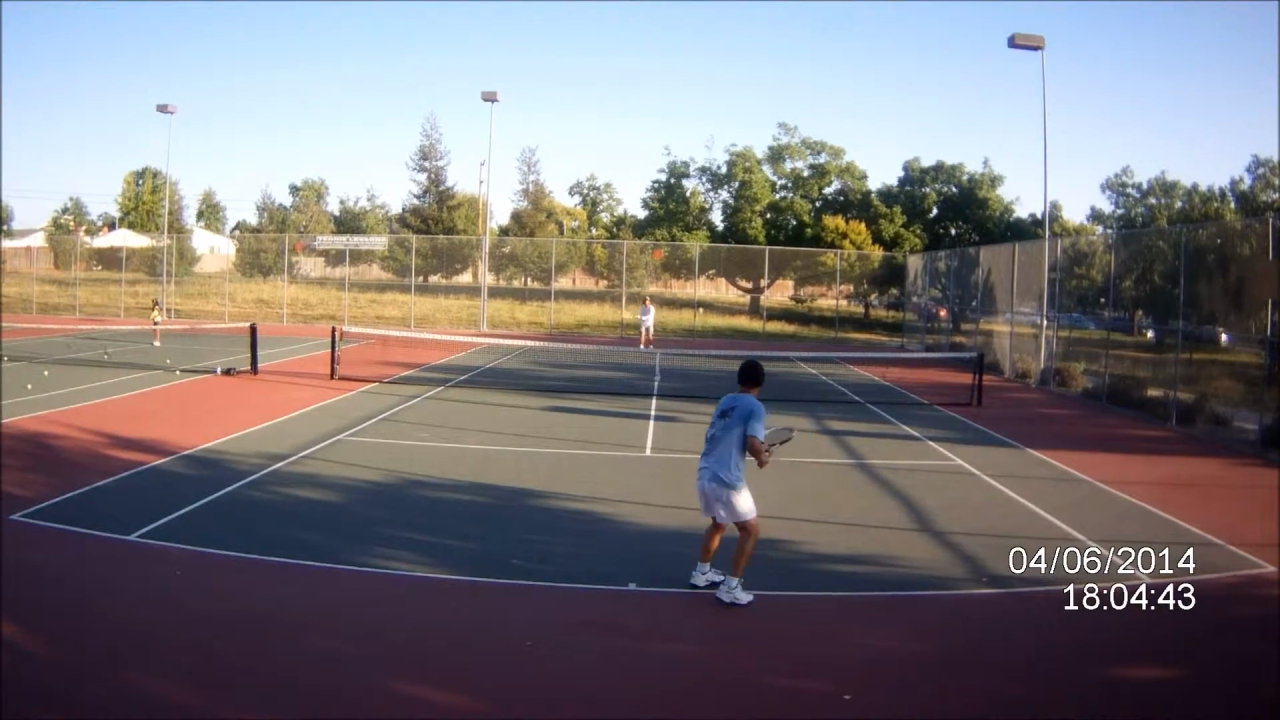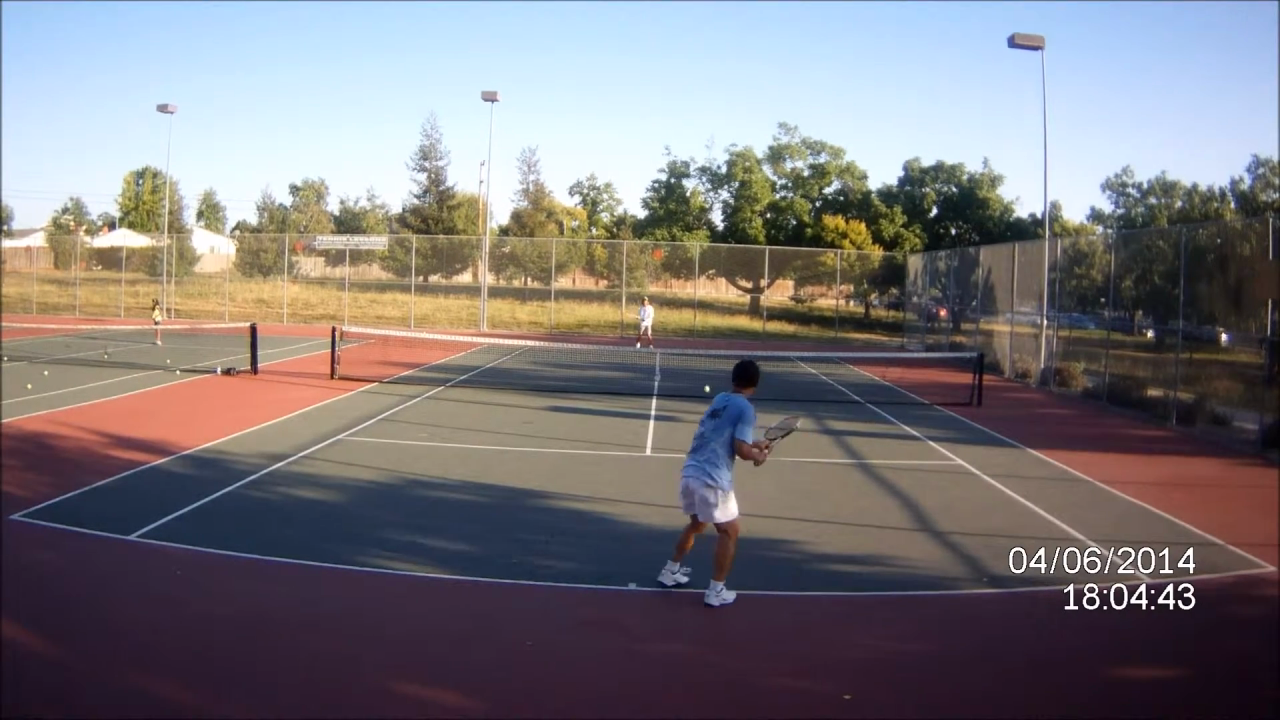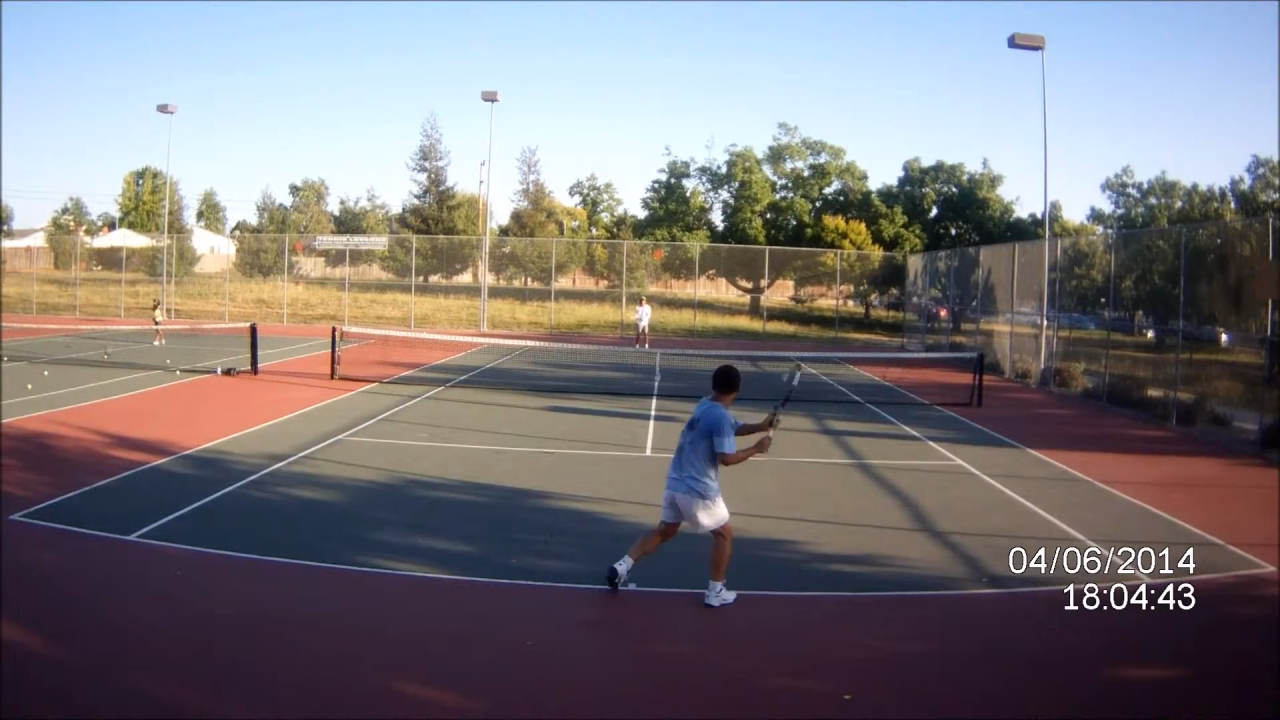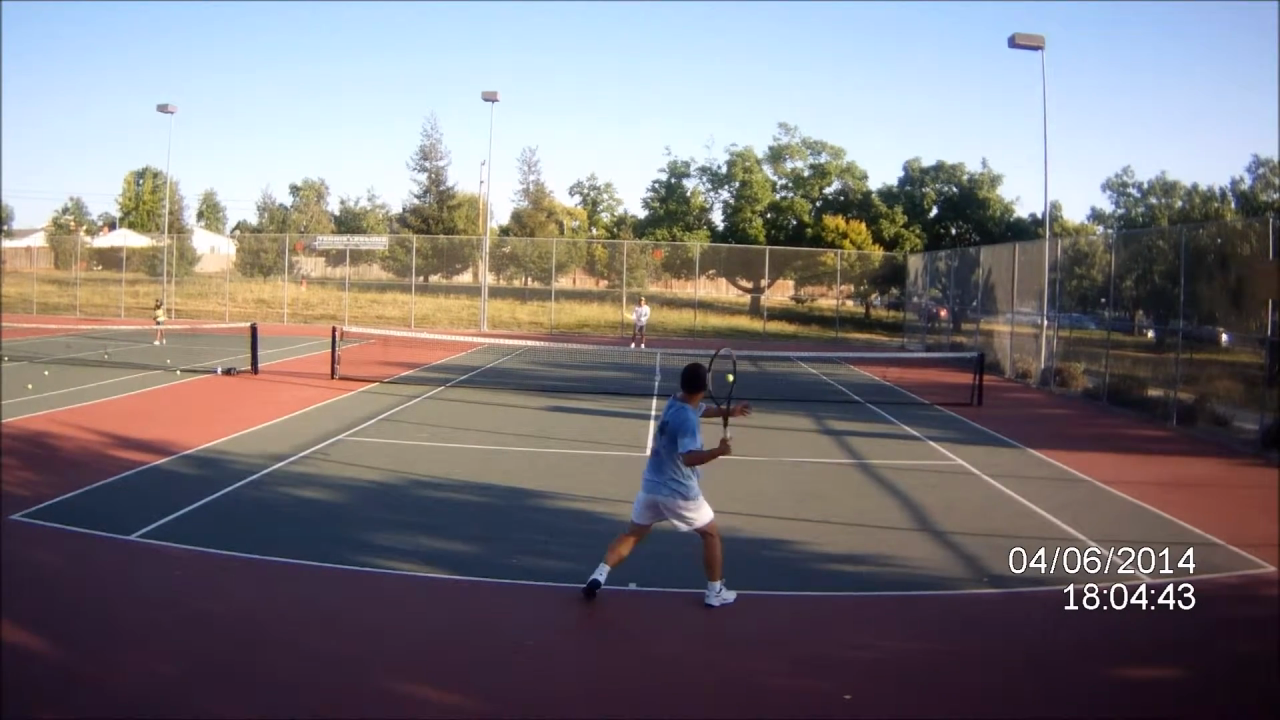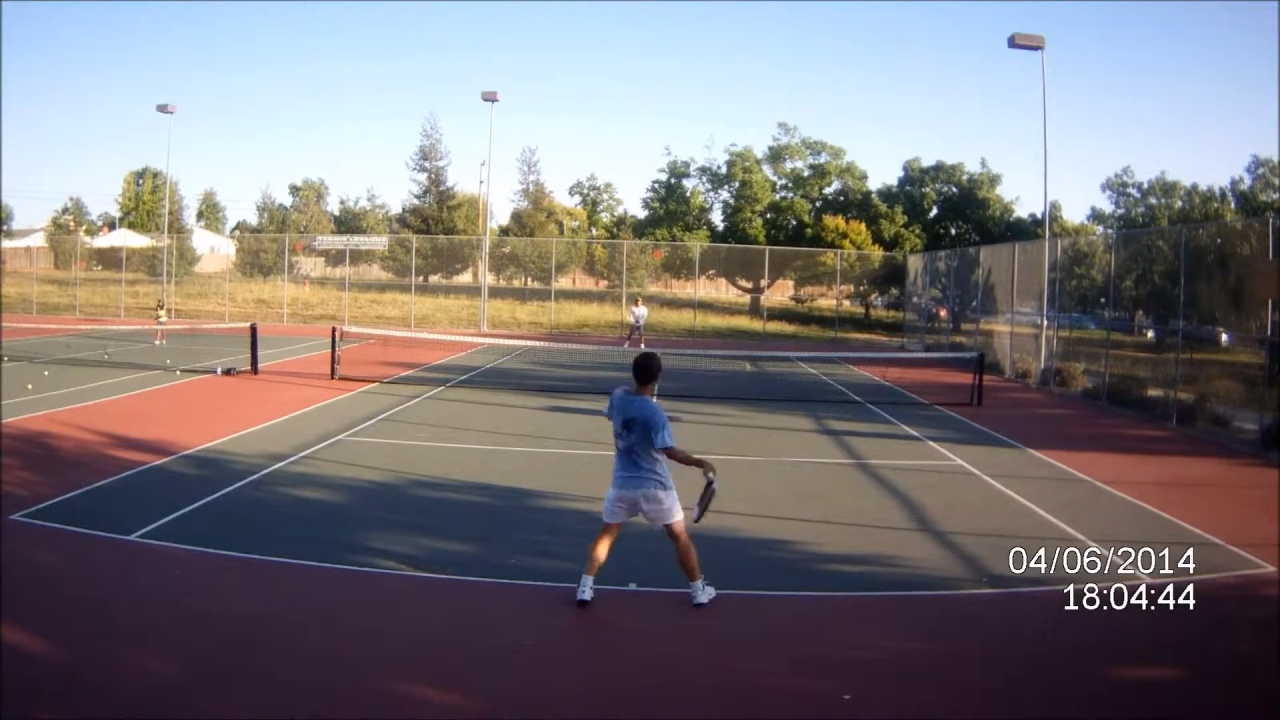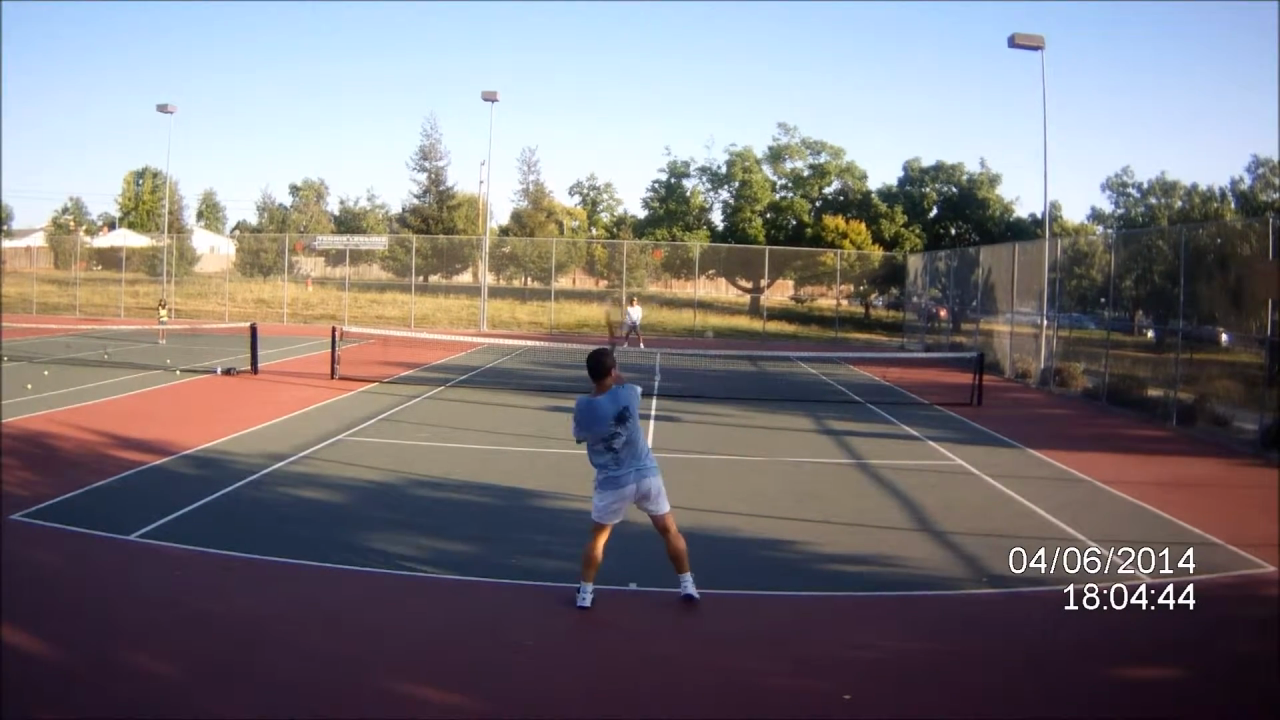
dt=0.2s
person 1, frame 1
left shoulder: (725, 402)
right shoulder: (756, 407)
right elbow: (753, 445)
left wrist: (759, 448)
right wrist: (761, 458)
left hip: (705, 475)
right hip: (727, 480)
left knee: (718, 525)
right knee: (750, 531)
left ankle: (702, 573)
right ankle: (731, 588)
person 1, frame 2
left shoulder: (720, 400)
right shoulder: (746, 408)
right elbow: (742, 449)
left wrist: (754, 445)
right wrist: (758, 456)
left hip: (690, 473)
right hip: (712, 479)
left knee: (696, 525)
right knee: (728, 533)
left ankle: (670, 572)
right ankle: (715, 591)
person 1, frame 3
left shoulder: (706, 404)
right shoulder: (721, 417)
left elbow: (734, 429)
right elbow: (727, 458)
left wrist: (759, 425)
right wrist: (758, 448)
left hip: (674, 484)
right hip: (698, 490)
left knee: (663, 532)
right knee: (723, 536)
left ankle: (622, 567)
right ankle: (715, 592)
person 1, frame 4
left shoulder: (675, 402)
right shoulder: (690, 421)
left elbow: (702, 410)
right elbow: (689, 458)
left wrist: (729, 411)
right wrist: (718, 452)
left hip: (651, 487)
right hip: (679, 492)
left knee: (632, 534)
right knee: (711, 534)
left ankle: (599, 576)
right ankle: (715, 591)
person 1, frame 5
left shoulder: (618, 397)
right shoulder: (653, 413)
right elbow: (669, 451)
right wrist: (702, 464)
left hip: (622, 484)
right hip: (654, 485)
left knee: (605, 535)
right knee: (680, 537)
left ankle: (585, 589)
right ankle: (697, 589)
person 1, frame 6
left shoulder: (583, 406)
right shoulder: (628, 393)
left elbow: (580, 437)
right wrist: (620, 382)
left hip: (613, 483)
right hip: (646, 475)
left knee: (598, 537)
right knee: (669, 531)
left ankle: (585, 593)
right ankle: (687, 584)
